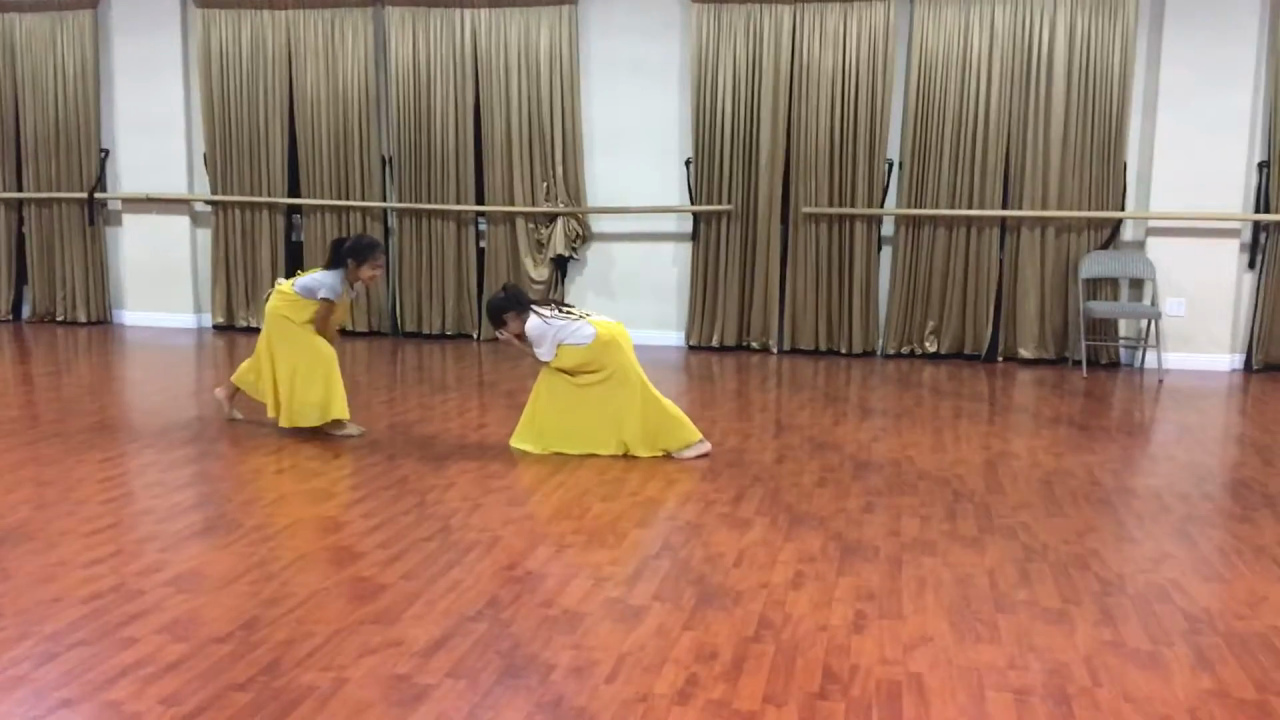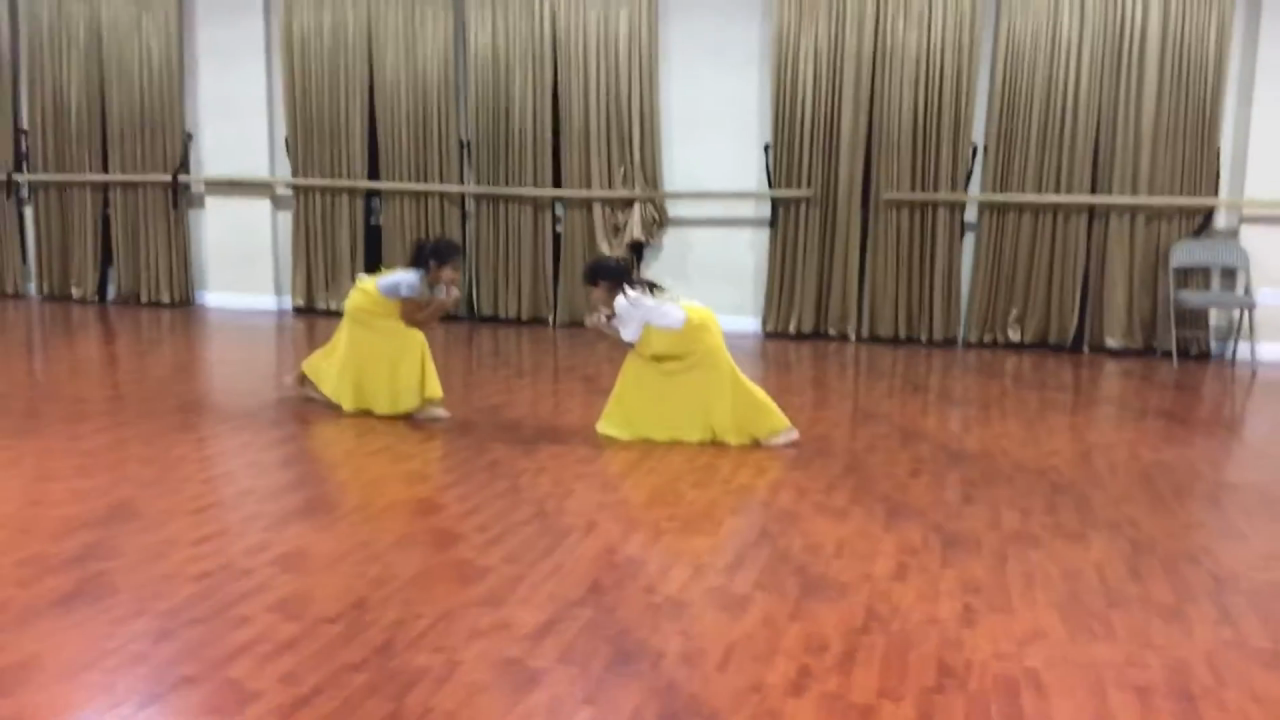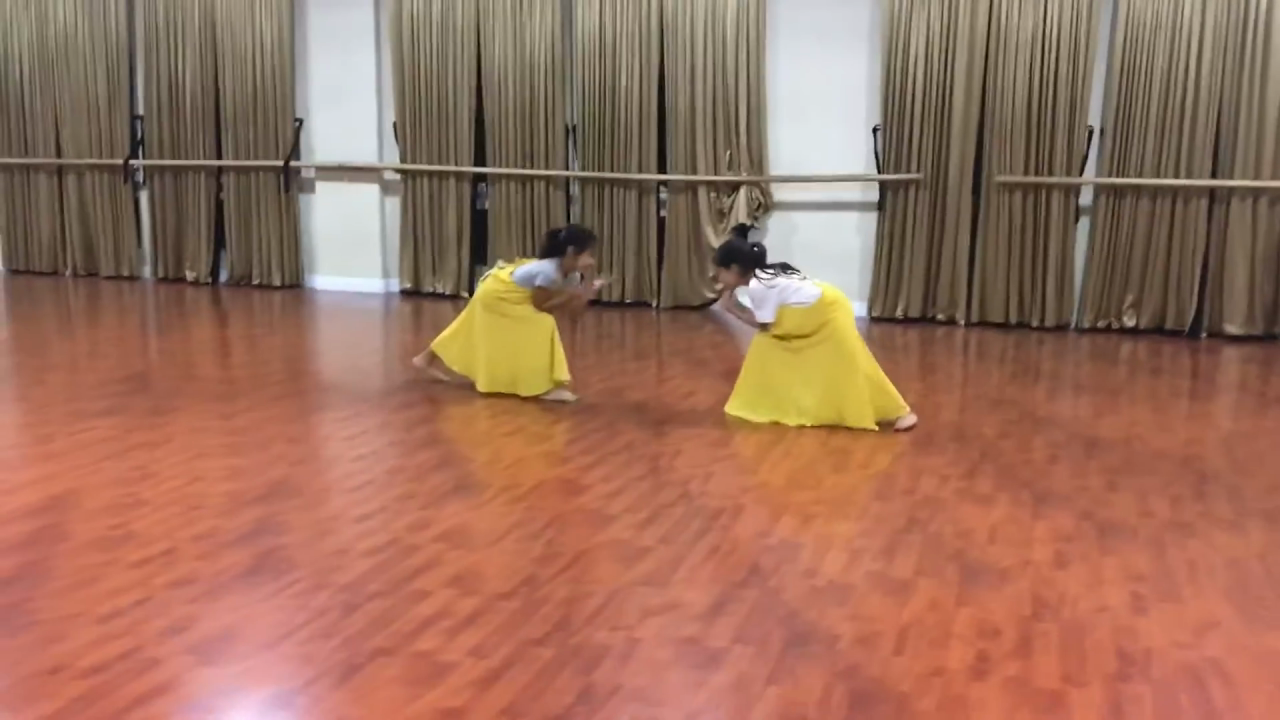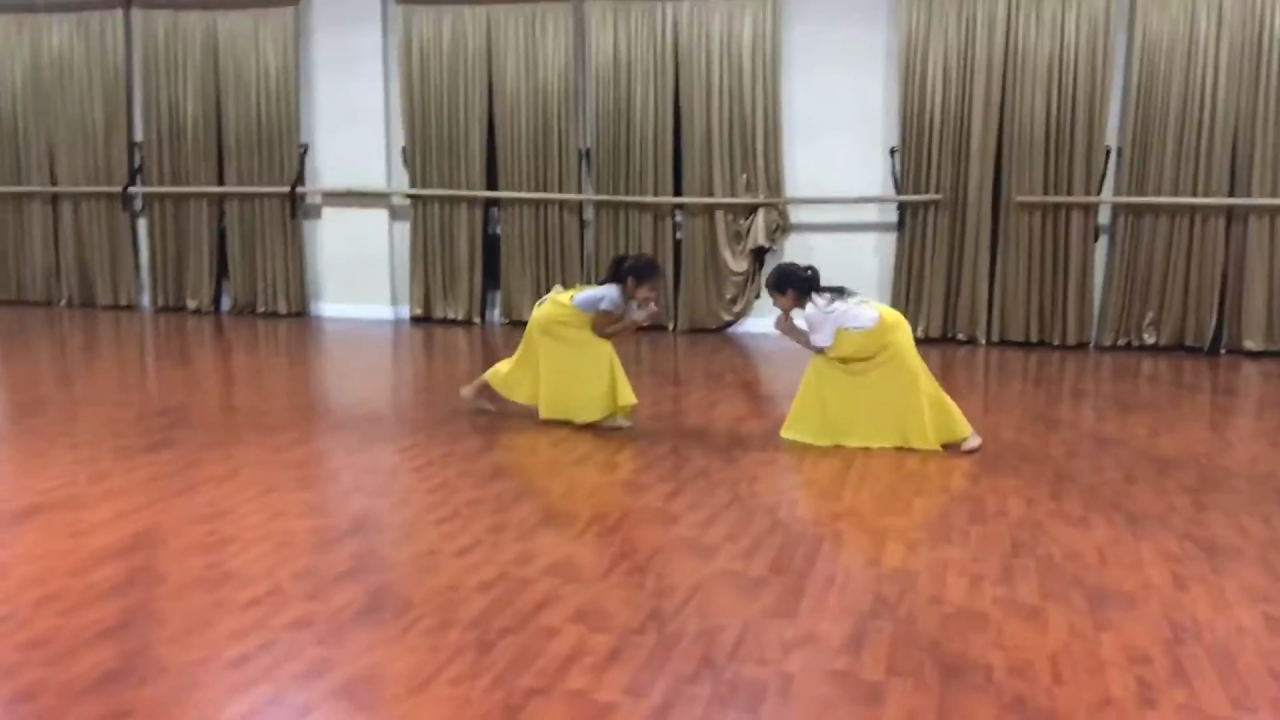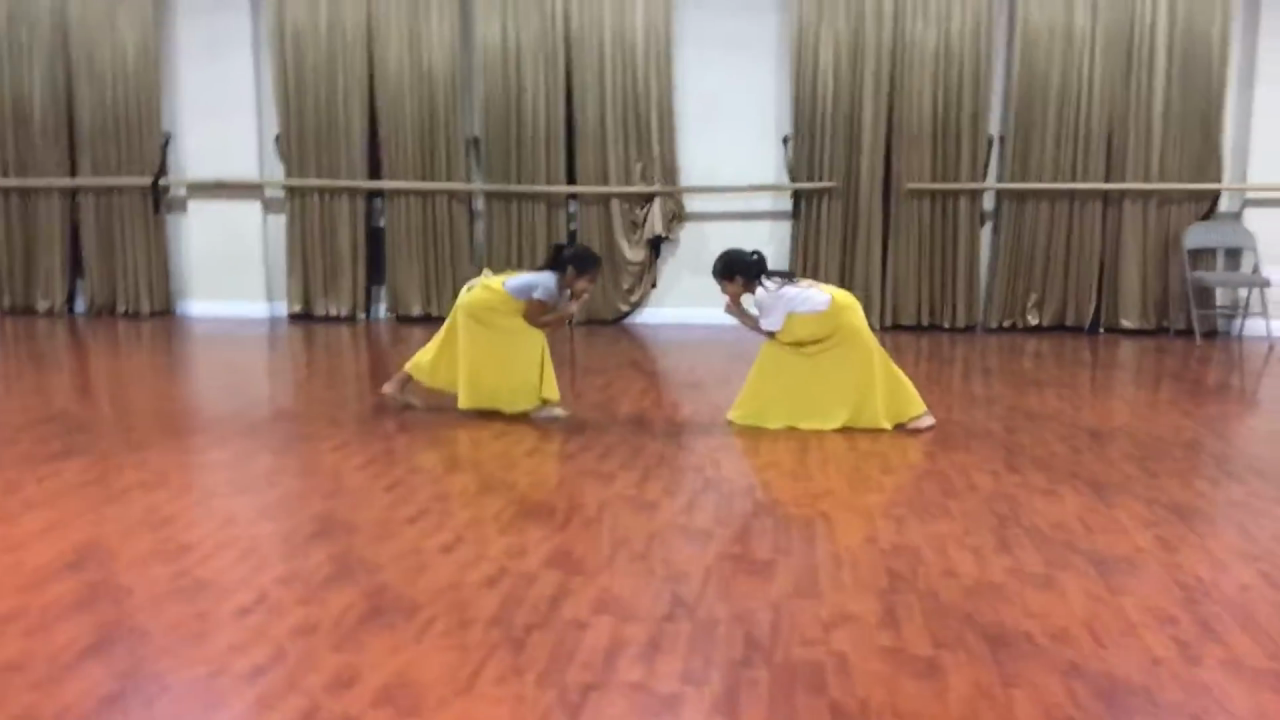
dt=0.7s
person 1, frame 1
left shoulder: (534, 325)
right shoulder: (538, 313)
left elbow: (546, 358)
right elbow: (549, 349)
left wrist: (515, 343)
right wrist: (520, 340)
left hip: (606, 344)
right hip: (600, 341)
left knee: (638, 396)
right knee: (552, 379)
left ankle: (690, 441)
right ankle: (552, 436)
person 1, frame 2
left shoulder: (622, 302)
right shoulder: (632, 293)
left elbow: (632, 341)
right elbow: (636, 327)
left wrist: (603, 326)
right wrist: (609, 317)
left hip: (695, 331)
right hip: (686, 330)
left knee: (725, 382)
right knee: (639, 364)
left ankle: (776, 430)
right ankle: (634, 421)
person 1, frame 3
left shoulder: (757, 286)
right shoulder: (761, 276)
left elbow: (764, 324)
right elbow: (765, 317)
left wrist: (733, 307)
right wrist: (734, 304)
left hip: (828, 311)
right hip: (812, 314)
left knee: (851, 363)
right knee: (766, 345)
left ankle: (899, 413)
person 1, frame 4
left shoulder: (814, 311)
right shoulder: (818, 300)
left elbow: (821, 348)
right elbow: (822, 341)
left wrist: (789, 331)
right wrist: (792, 329)
left hip: (887, 334)
right hip: (871, 338)
left knee: (914, 386)
right knee: (823, 368)
left ankle: (963, 435)
person 1, frame 5
left shoulder: (765, 294)
right shoulder: (767, 284)
left elbow: (770, 332)
right elbow: (769, 325)
left wrist: (738, 313)
right wrist: (740, 311)
left hip: (839, 314)
right hip: (823, 319)
left knee: (868, 364)
right knee: (775, 351)
left ankle: (915, 413)
person 2, frame 1
left shoulder: (350, 280)
right shoulder: (334, 284)
left elbow: (335, 316)
right elbow: (322, 328)
left wrist: (334, 333)
right wrist: (333, 340)
left hip: (295, 313)
right hip: (285, 312)
left knee: (268, 360)
right knee: (320, 358)
left ankle: (228, 392)
right ankle: (331, 421)
person 2, frame 2
left shoulder: (437, 286)
right shoulder: (413, 282)
left elbow: (425, 320)
right elbow: (413, 321)
left wrist: (448, 303)
right wrist: (439, 305)
left hip: (372, 308)
right hip: (366, 307)
left knee: (349, 350)
right knee: (411, 342)
left ankle: (302, 378)
right ankle: (418, 403)
person 2, frame 3
left shoulder: (570, 274)
right shoulder: (547, 272)
left elbow: (574, 306)
right elbow: (540, 307)
left wrist: (591, 291)
right wrist: (567, 295)
left hip: (497, 295)
right hip: (496, 295)
left knee: (467, 332)
right knee: (543, 325)
left ankle: (427, 359)
right ankle: (546, 386)
person 2, frame 4
left shoulder: (627, 300)
right shoulder: (612, 297)
left elbow: (617, 327)
right elbow: (601, 332)
left wrist: (639, 318)
right wrist: (634, 320)
left hip: (551, 317)
right hip: (553, 320)
left knee: (524, 364)
right knee: (598, 354)
left ankle: (475, 389)
right ankle: (603, 413)
person 2, frame 5
left shoulder: (558, 286)
right shoulder: (548, 285)
left elbow: (549, 320)
right elbow: (532, 320)
left wrist: (568, 310)
right wrist: (567, 313)
left hip: (477, 300)
right hip: (482, 304)
left knee: (447, 350)
right knee: (531, 343)
left ankle: (397, 385)
right ankle: (536, 404)
